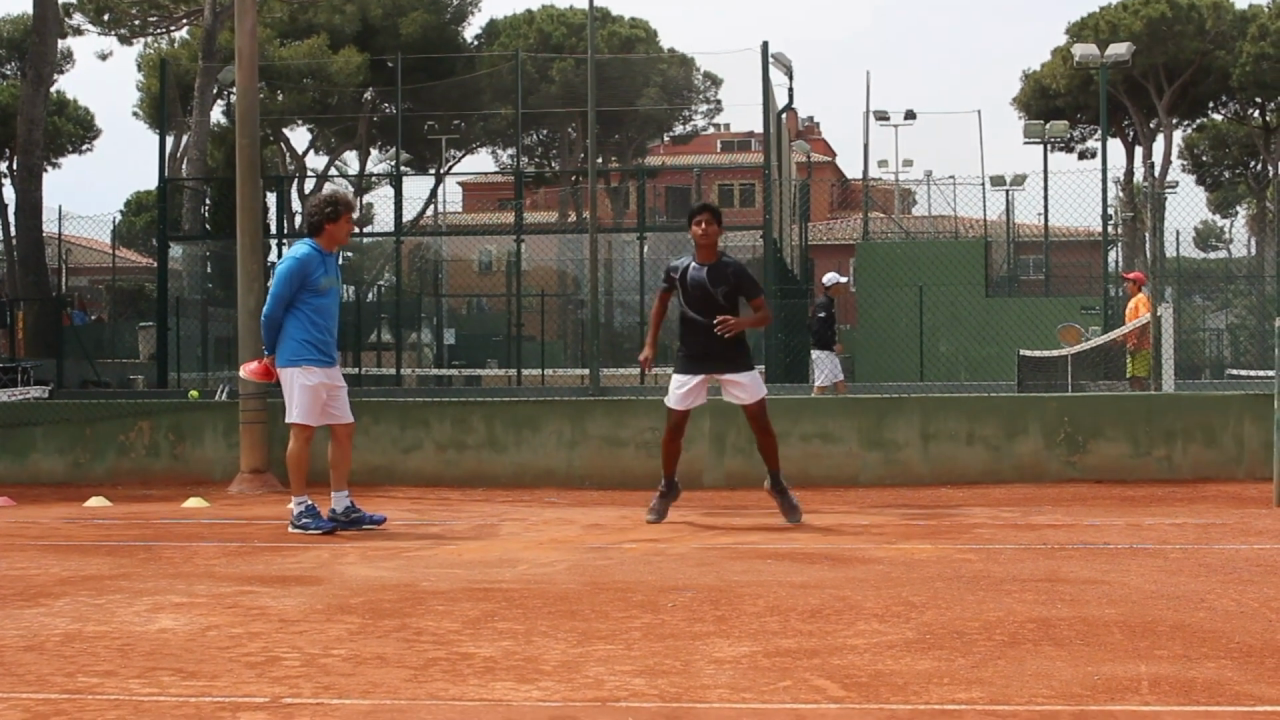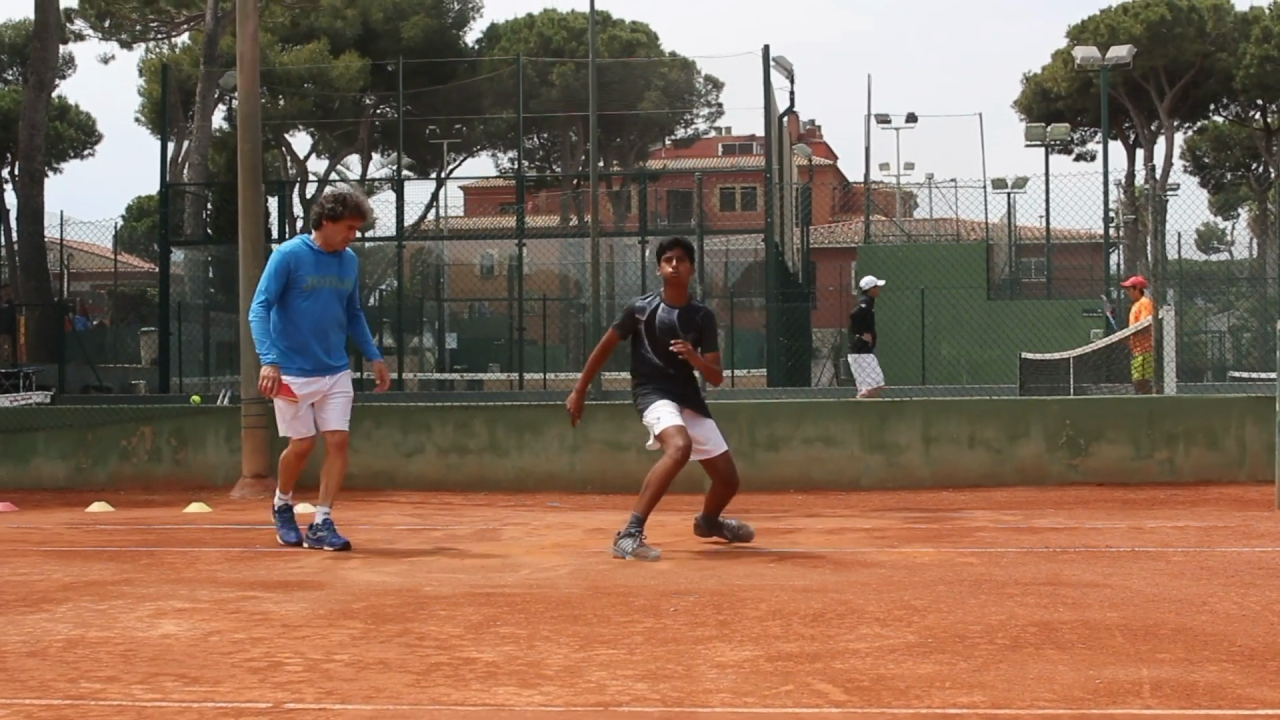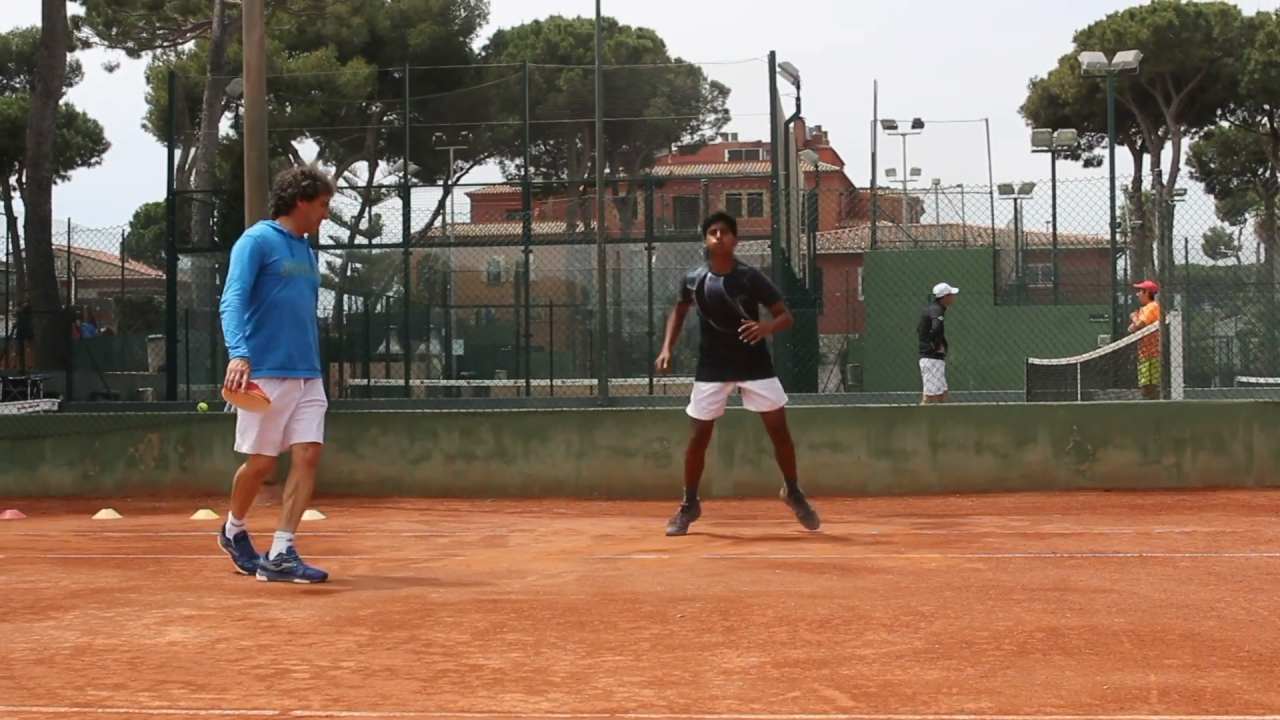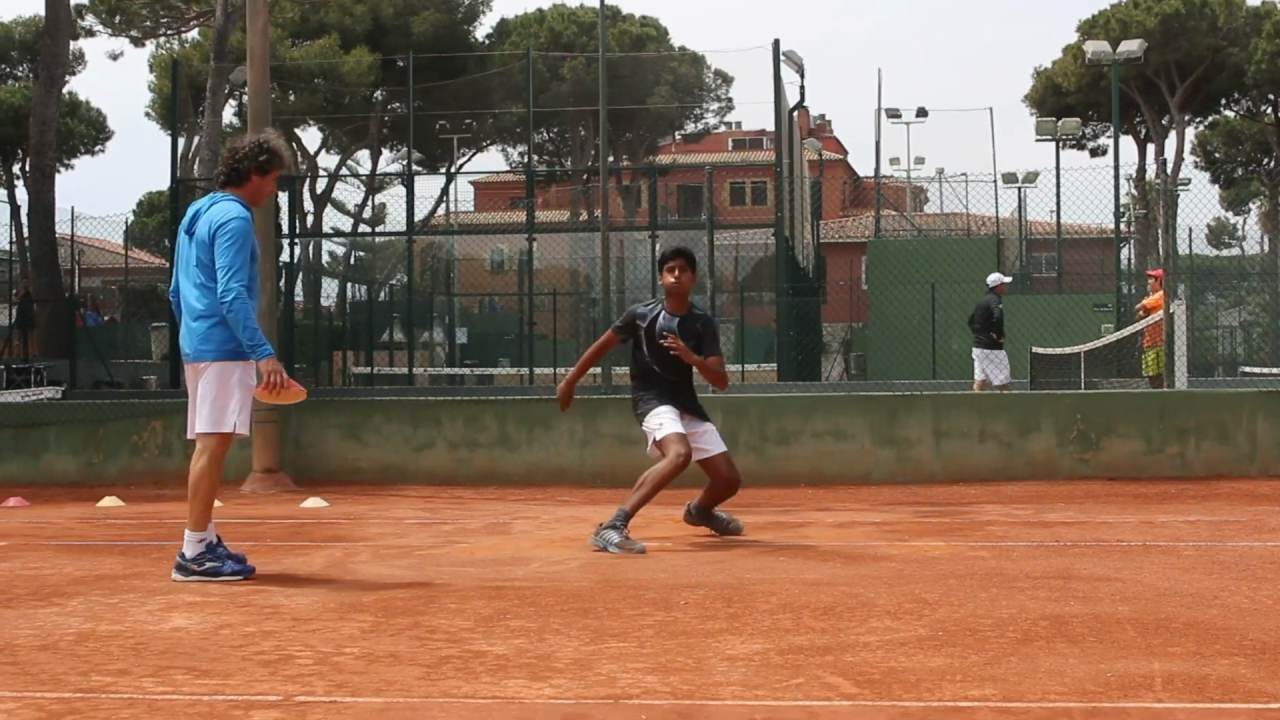
dt=1s
person 1, frame 1
left shoulder: (330, 258)
right shoulder: (298, 259)
right elbow: (271, 312)
right wrist: (272, 353)
left hip: (328, 362)
right hip: (302, 362)
left knee: (343, 431)
right knee: (303, 431)
left ankle: (341, 507)
right ankle: (300, 510)
person 1, frame 2
left shoulder: (350, 262)
right shoulder: (288, 255)
right elbow: (259, 310)
left wrist: (373, 357)
right wrist: (269, 360)
left hip: (335, 371)
right hip: (292, 372)
left knee: (338, 442)
right knee: (301, 446)
left ankle: (321, 523)
right ankle: (283, 502)
person 1, frame 3
left shoulder: (307, 252)
right shoulder: (256, 241)
right elbow: (232, 301)
right wrist: (238, 353)
left hip: (308, 376)
right hip: (265, 374)
left knee: (306, 457)
right knee: (261, 463)
left ankle: (280, 553)
right ankle: (235, 528)
person 1, frame 4
left shoulder: (199, 212)
right shoulder: (233, 218)
left elbow: (175, 291)
right elbow: (232, 295)
right wrist: (264, 352)
left hip: (198, 345)
right hip: (223, 347)
left knee: (210, 443)
right knee: (213, 443)
left ankle: (205, 541)
right ankle: (193, 553)
person 2, frame 1
left shoulder: (734, 269)
right shoulder: (676, 268)
left elbow: (765, 313)
right elbow: (661, 300)
left wrist: (743, 322)
right wrist: (650, 344)
left hip: (733, 356)
right hip: (691, 357)
left knee: (761, 422)
right knee: (673, 429)
left ankle: (776, 484)
right ankle: (668, 488)
person 2, frame 2
left shoulder: (703, 316)
right shoulder: (639, 308)
left elbow: (715, 377)
right elbow: (606, 347)
left wrist: (697, 359)
right wrist: (579, 390)
left hip: (690, 399)
right hip: (653, 393)
left knee: (728, 480)
right knee: (679, 447)
left ankle: (708, 521)
right ankle: (629, 534)
person 2, frame 3
left shoulder: (751, 277)
right shoulder: (693, 279)
left elbow: (786, 316)
right elbow: (679, 310)
left wrist: (767, 326)
right wrist: (666, 348)
left hip: (754, 364)
right hip: (713, 367)
left knee: (779, 431)
right knee: (698, 438)
left ankle: (793, 492)
right ankle: (689, 504)
person 2, frame 4
left shoulder: (704, 324)
right shoulder: (640, 314)
left elbow: (721, 381)
right elbow: (604, 345)
left wrist: (692, 358)
right wrist: (570, 379)
left hip: (688, 405)
right hip: (653, 399)
left knee: (729, 480)
right knee: (678, 456)
left ankle: (700, 510)
right ankle: (613, 527)
